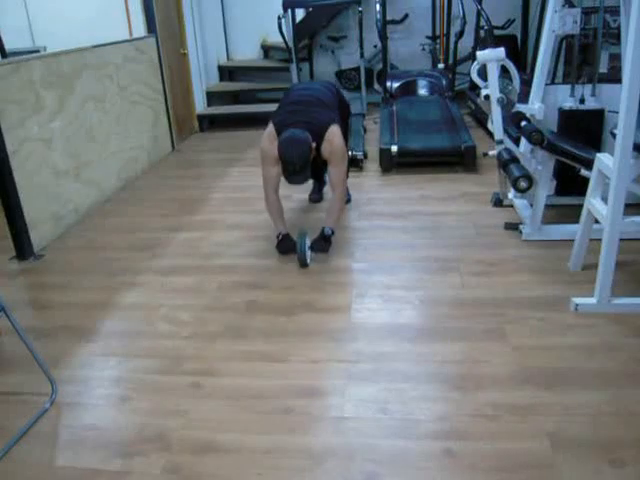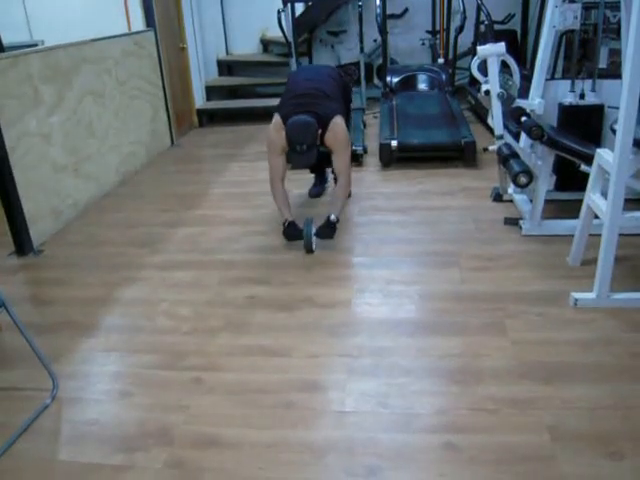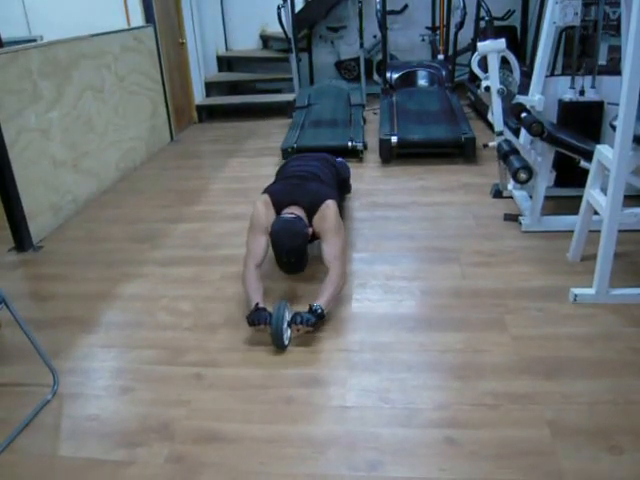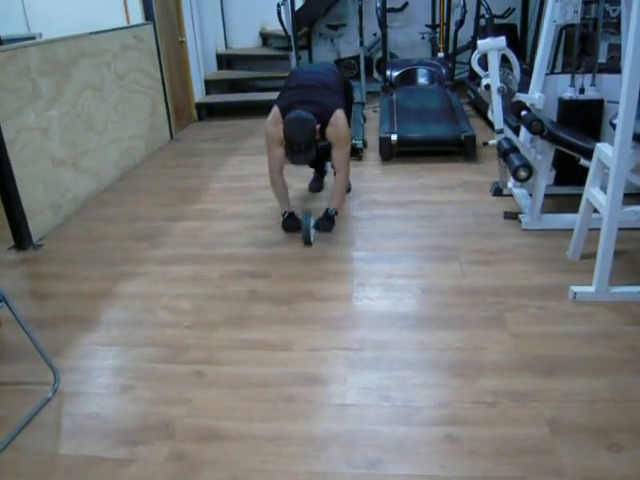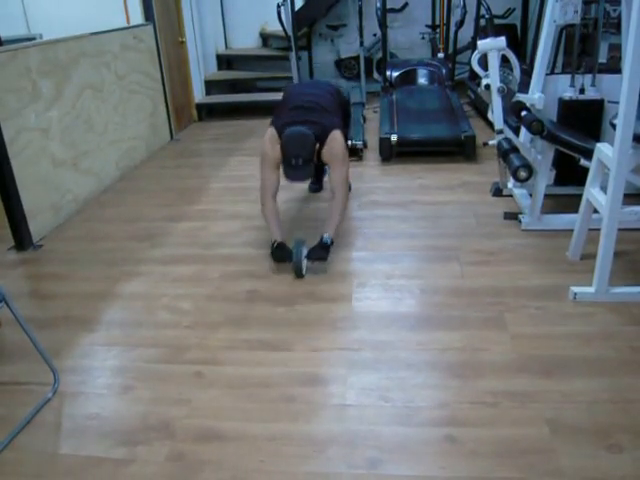
dt=1s
person 1, frame 1
left shoulder: (332, 138)
right shoulder: (270, 140)
left elbow: (338, 190)
right elbow: (270, 192)
left wrist: (326, 233)
right wrist: (282, 235)
left hip: (332, 94)
left knee: (339, 161)
right ankle: (318, 180)
person 1, frame 2
left shoulder: (335, 127)
right shoulder: (277, 129)
left elbow: (344, 178)
right elbow: (276, 180)
left wrist: (332, 220)
right wrist: (288, 222)
left hip: (334, 79)
right ankle: (319, 175)
person 1, frame 3
left shoulder: (326, 211)
right shoulder: (264, 208)
left elbow: (337, 269)
right elbow: (251, 265)
left wrist: (316, 310)
right wrist: (257, 307)
left hip: (329, 166)
right hip: (291, 167)
left ankle: (342, 165)
person 1, frame 4
left shoulder: (336, 121)
right shoulder: (275, 122)
left elbow: (342, 171)
right elbow: (276, 173)
left wrist: (330, 213)
right wrist: (287, 213)
left hip: (336, 77)
left knee: (341, 145)
right knee: (295, 153)
right ankle: (319, 170)
person 1, frame 5
left shoulder: (333, 139)
right shoulder: (272, 141)
left elbow: (339, 196)
right elbow: (268, 197)
left wrist: (325, 241)
right wrist: (277, 243)
left hip: (332, 94)
right ankle: (318, 175)
